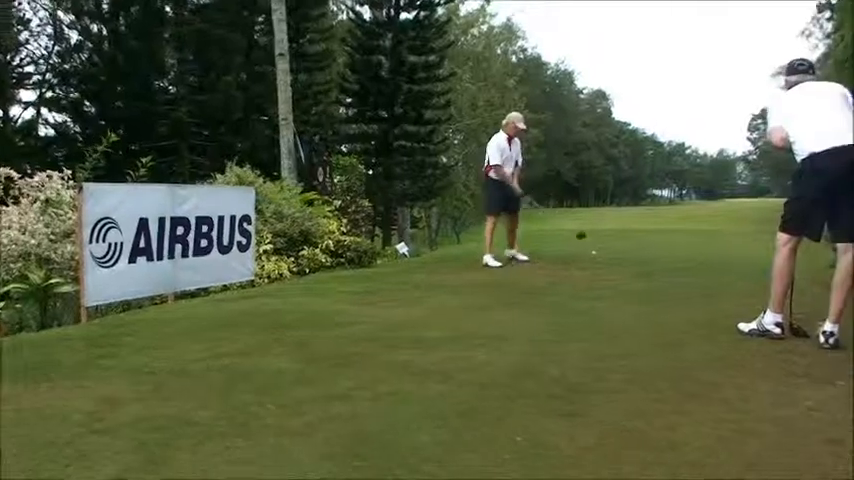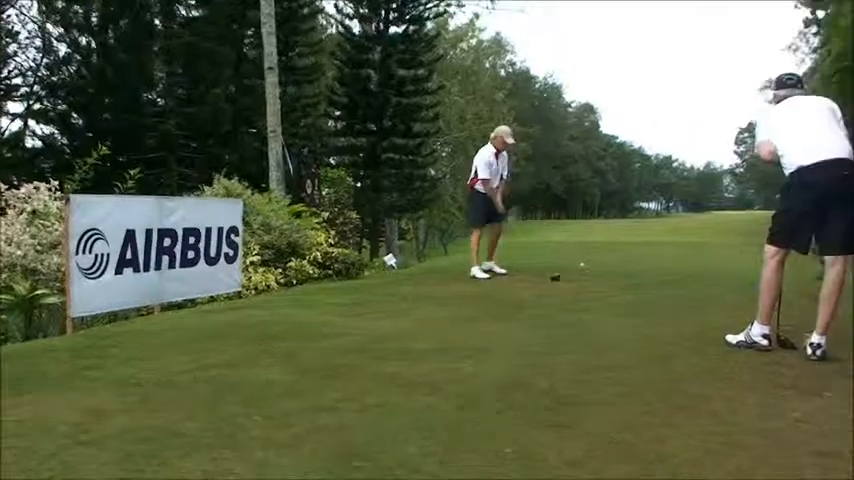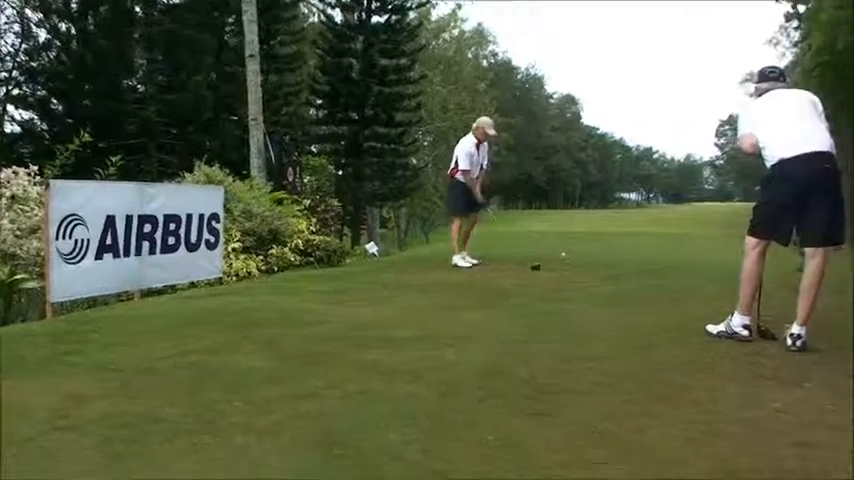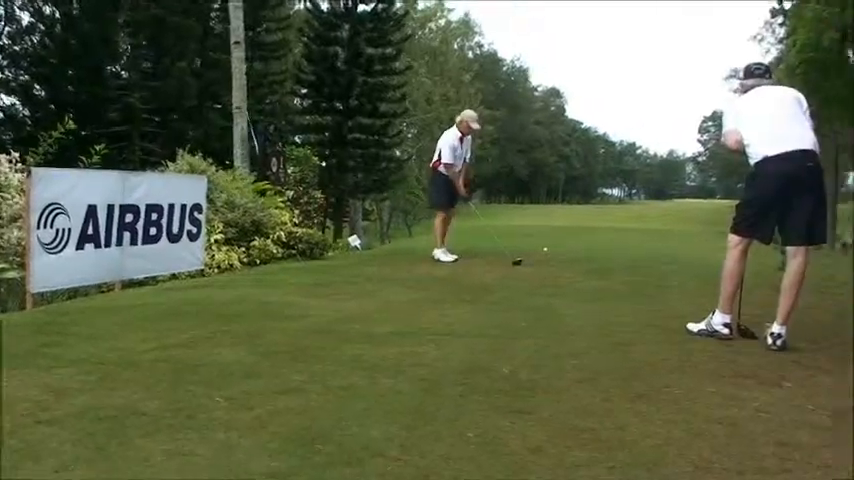
dt=0.1s
person 1, frame 1
left shoulder: (782, 101)
left elbow: (778, 139)
left hip: (817, 163)
left knee: (786, 240)
left ankle: (772, 320)
right ankle: (831, 329)
person 1, frame 2
left shoulder: (771, 115)
right shoulder: (827, 103)
left elbow: (766, 153)
left hip: (805, 177)
left knee: (775, 252)
left ankle: (761, 332)
right ankle: (817, 341)
person 1, frame 3
left shoulder: (753, 107)
right shoulder: (808, 96)
left elbow: (748, 145)
right elbow: (826, 134)
left hip: (786, 169)
right hip: (824, 164)
left knee: (755, 244)
right knee: (817, 252)
left ankle: (741, 322)
right ankle: (797, 332)
person 1, frame 4
left shoulder: (737, 104)
right shoulder: (793, 94)
left elbow: (733, 142)
right elbow: (810, 132)
left hip: (769, 168)
right hip: (807, 163)
left knee: (737, 242)
right knee: (798, 251)
left ankle: (721, 320)
right ankle: (777, 331)
person 2, frame 1
left shoulder: (516, 142)
right shoulder: (496, 142)
left elbow: (518, 164)
right elbow: (496, 169)
left wrist: (515, 182)
right wrist: (512, 185)
left hip: (509, 185)
right hip: (494, 183)
left knee: (513, 217)
right knee: (492, 218)
left ankle: (511, 250)
right ankle: (487, 256)
person 2, frame 2
left shoulder: (503, 155)
right shoulder: (484, 155)
left elbow: (503, 178)
right elbow: (485, 183)
left wrist: (499, 198)
right wrist: (497, 203)
left hip: (491, 196)
right hip: (478, 195)
left knee: (497, 229)
right knee: (478, 231)
left ankle: (489, 262)
right ankle: (475, 267)
person 2, frame 3
left shoulder: (484, 145)
right shoulder: (465, 145)
left elbow: (483, 168)
right elbow: (465, 174)
left wrist: (478, 188)
right wrist: (476, 193)
left hip: (471, 185)
right hip: (458, 184)
left knee: (472, 219)
right knee: (459, 220)
left ankle: (463, 252)
right ankle: (457, 256)
person 2, frame 4
left shoulder: (467, 139)
right shoulder: (448, 139)
left elbow: (465, 162)
right elbow: (448, 167)
left wrist: (461, 183)
right wrist: (459, 187)
left hip: (451, 178)
right hip: (440, 177)
left knee: (449, 214)
right knee: (442, 213)
left ankle: (441, 248)
right ankle: (438, 251)
